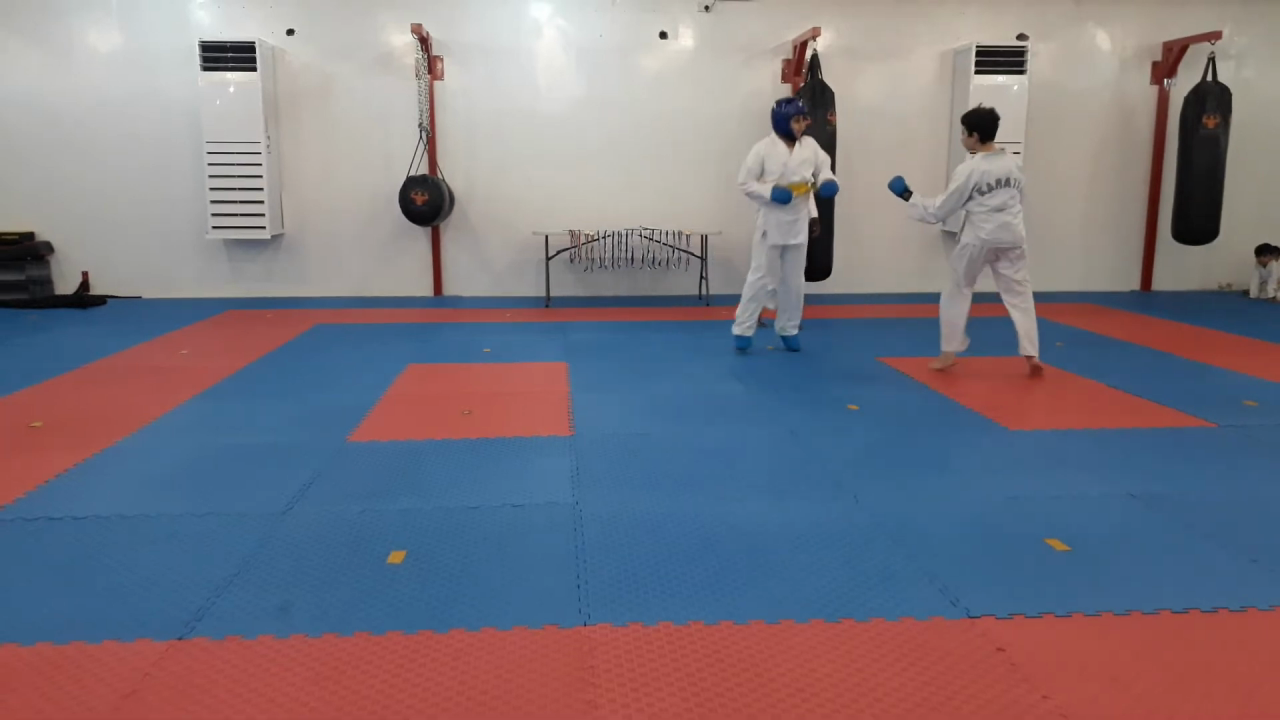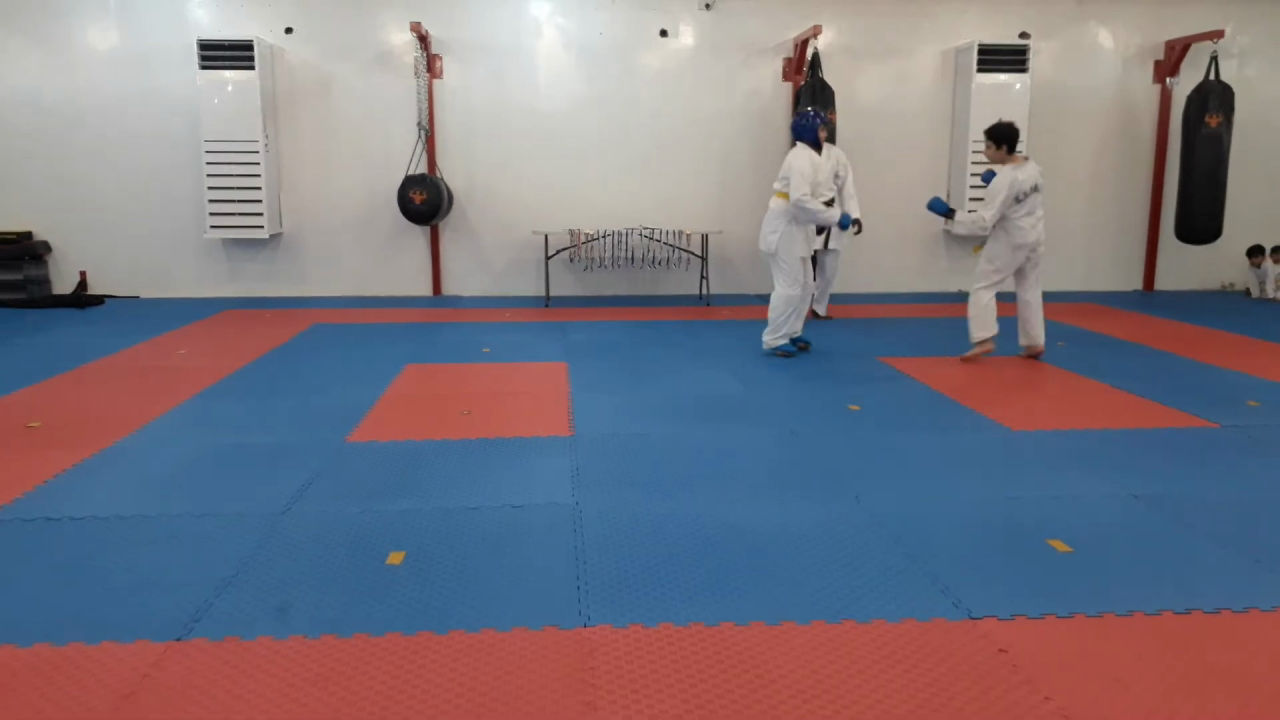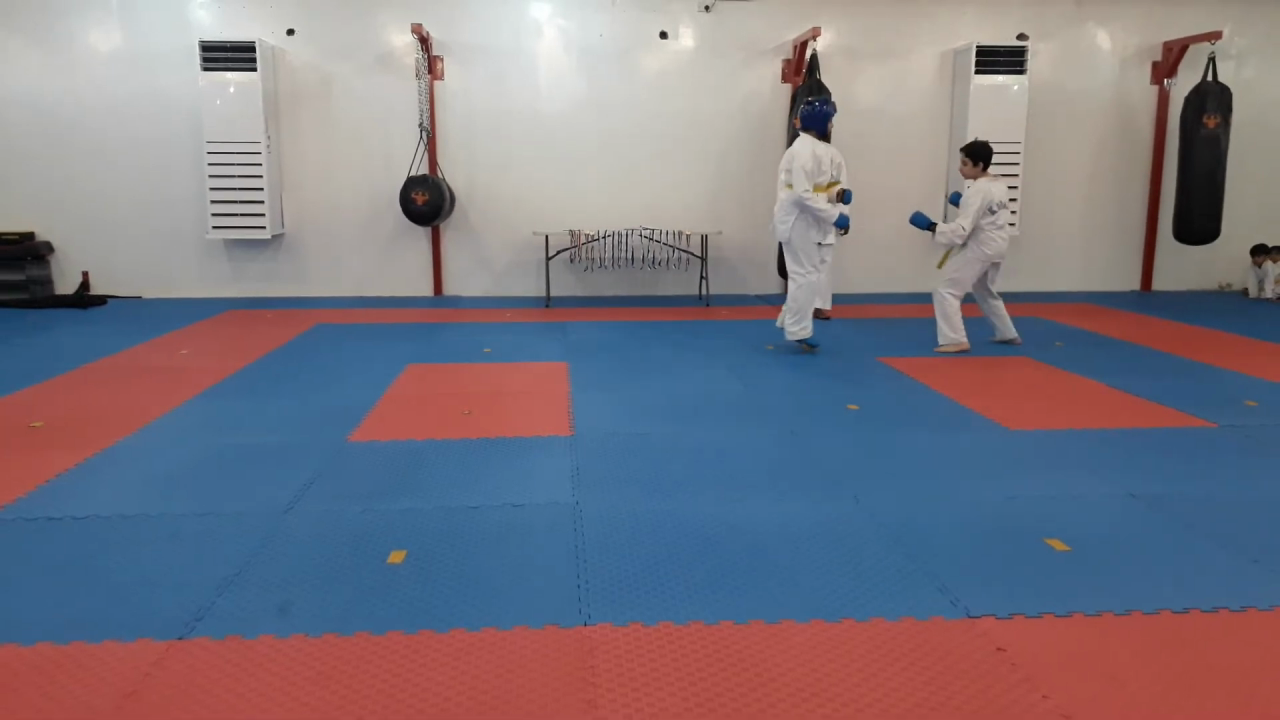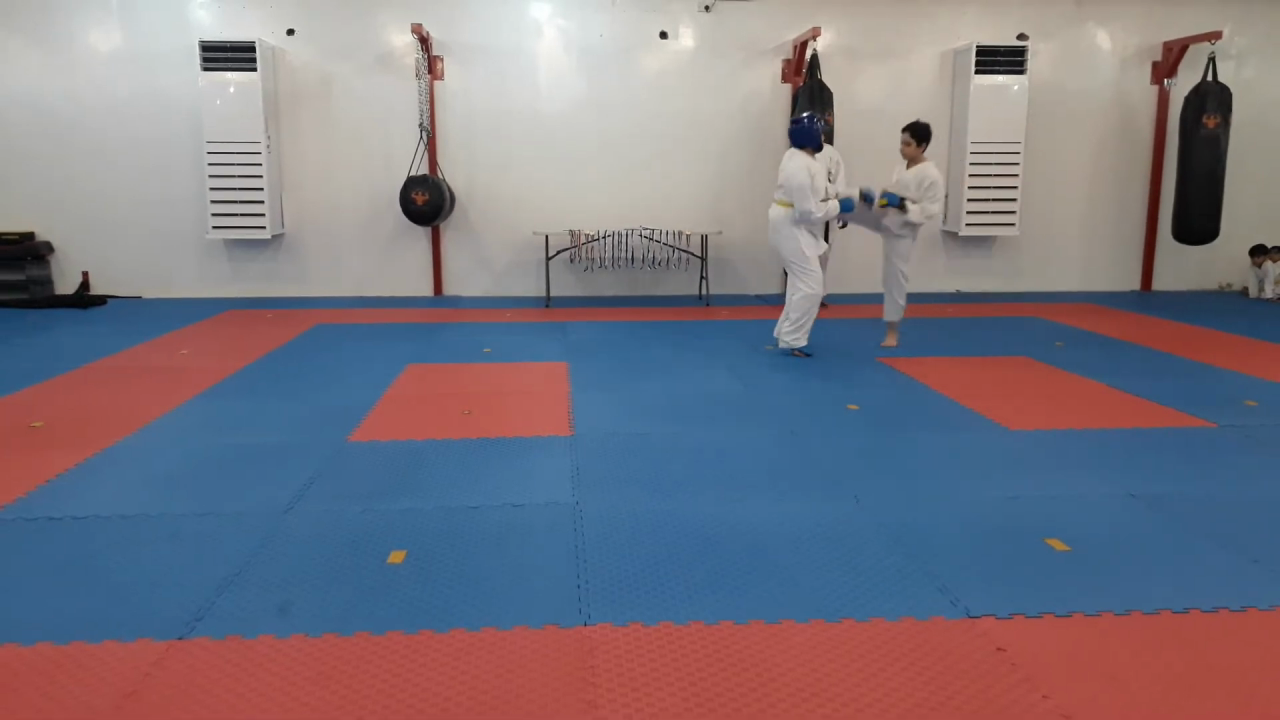
dt=0.7s
person 1, frame 1
left shoulder: (810, 146)
right shoulder: (764, 148)
left elbow: (822, 170)
right elbow: (745, 183)
left wrist: (828, 183)
right wrist: (770, 192)
left hip: (797, 219)
right hip: (772, 219)
left knee: (794, 280)
right knee: (761, 275)
left ankle: (788, 330)
right ankle: (743, 329)
person 1, frame 2
left shoulder: (808, 156)
right shoulder: (802, 159)
right elbow: (800, 200)
left wrist: (829, 216)
right wrist: (834, 217)
left hip: (795, 227)
right hip: (785, 227)
left knee: (803, 283)
right knee: (790, 285)
left ankle: (791, 334)
right ankle: (775, 340)
person 1, frame 3
left shoulder: (817, 148)
right shoulder: (804, 150)
right elbow: (801, 194)
left wrist: (837, 194)
right wrist: (834, 215)
left hip: (808, 220)
right hip: (798, 219)
left knee: (814, 270)
right knee: (806, 273)
left ankle: (792, 322)
right ankle: (798, 330)
person 1, frame 4
left shoulder: (810, 163)
right shoulder: (798, 167)
left elbow: (815, 202)
right elbow: (808, 211)
right wrist: (839, 206)
left hip: (801, 231)
right hip: (792, 231)
left knee: (804, 285)
right knee: (810, 287)
left ankle: (787, 334)
right ankle: (791, 340)
person 2, frame 1
left shoulder: (969, 169)
right shoulder: (1013, 163)
left elbow: (942, 208)
left wrist: (908, 196)
left hip: (979, 237)
right hip: (1011, 236)
left knee: (957, 291)
right knee: (1019, 293)
left ankle: (950, 351)
right ankle: (1031, 354)
person 2, frame 2
left shoulder: (1003, 180)
right shoulder: (1033, 168)
left elbow: (984, 221)
left wrist: (949, 214)
left hip: (1009, 240)
right hip: (1033, 239)
left knee: (982, 288)
right knee: (1029, 292)
left ankle: (984, 340)
right ankle: (1033, 344)
person 2, frame 3
left shoulder: (976, 191)
right shoulder: (1001, 186)
left elbow: (961, 230)
left wrist: (931, 226)
right wrist: (963, 205)
left hip: (978, 248)
right hip: (996, 247)
left knee: (946, 291)
right knee: (986, 292)
left ankle: (956, 340)
right ankle: (1008, 335)
person 2, frame 4
left shoulder: (931, 176)
right shoulder: (902, 166)
left elbow: (930, 211)
left wrist: (903, 205)
right wrist: (877, 198)
left hip: (902, 229)
right hip: (883, 216)
left knee: (895, 278)
left ankle: (892, 329)
